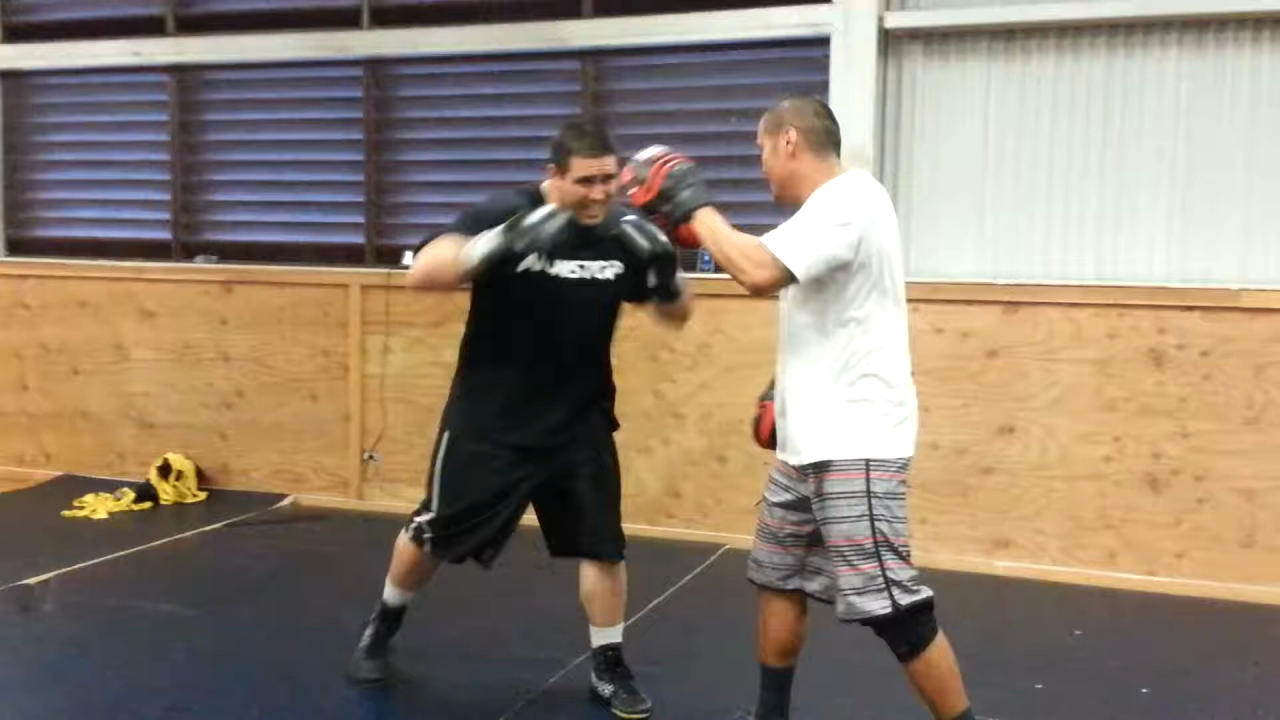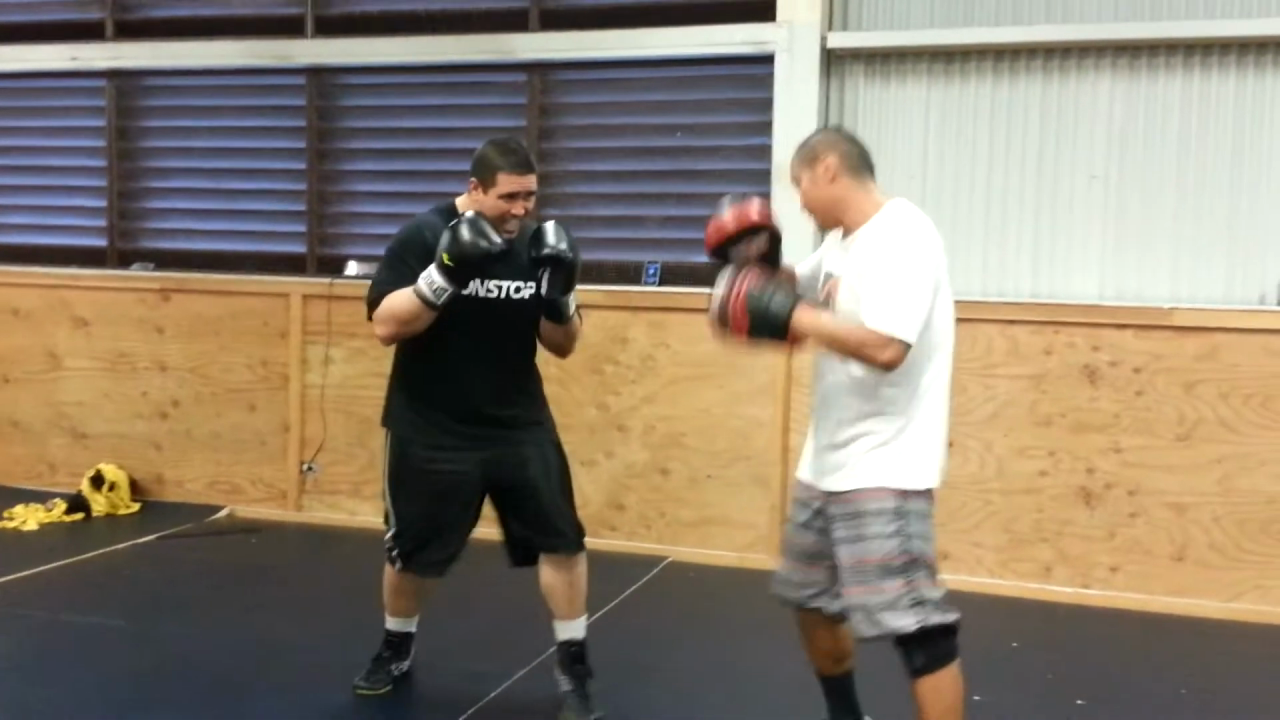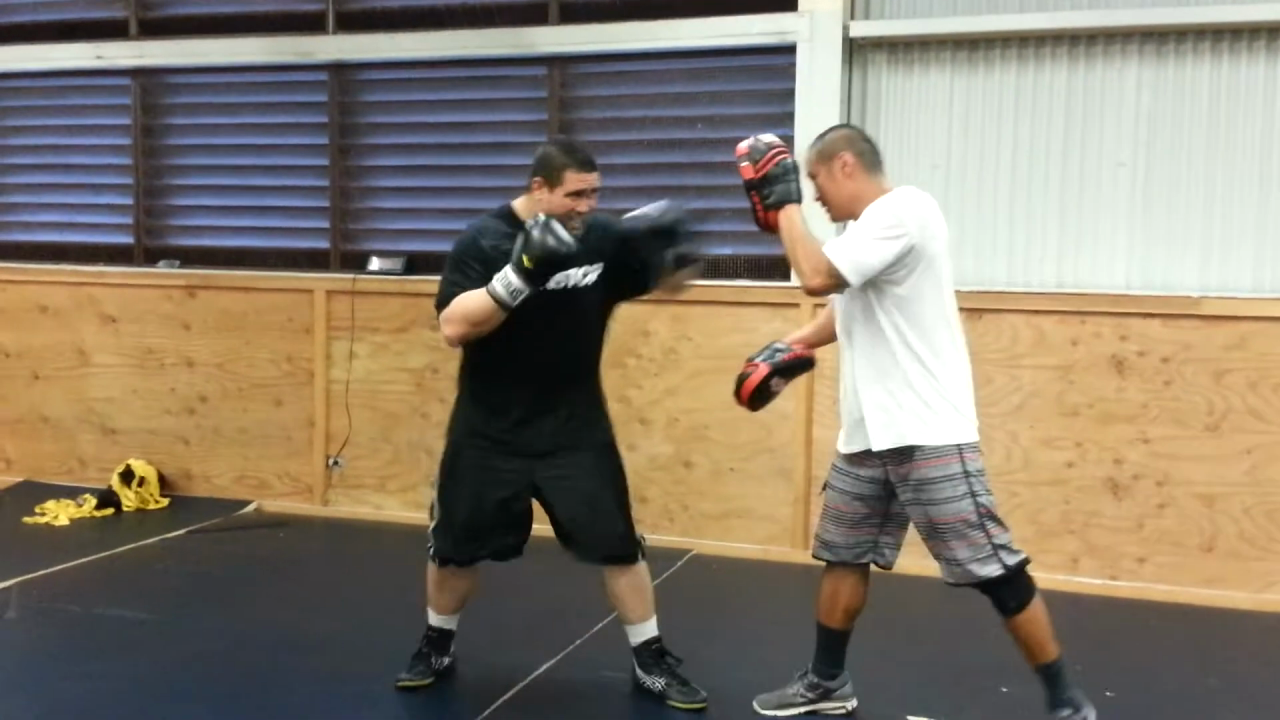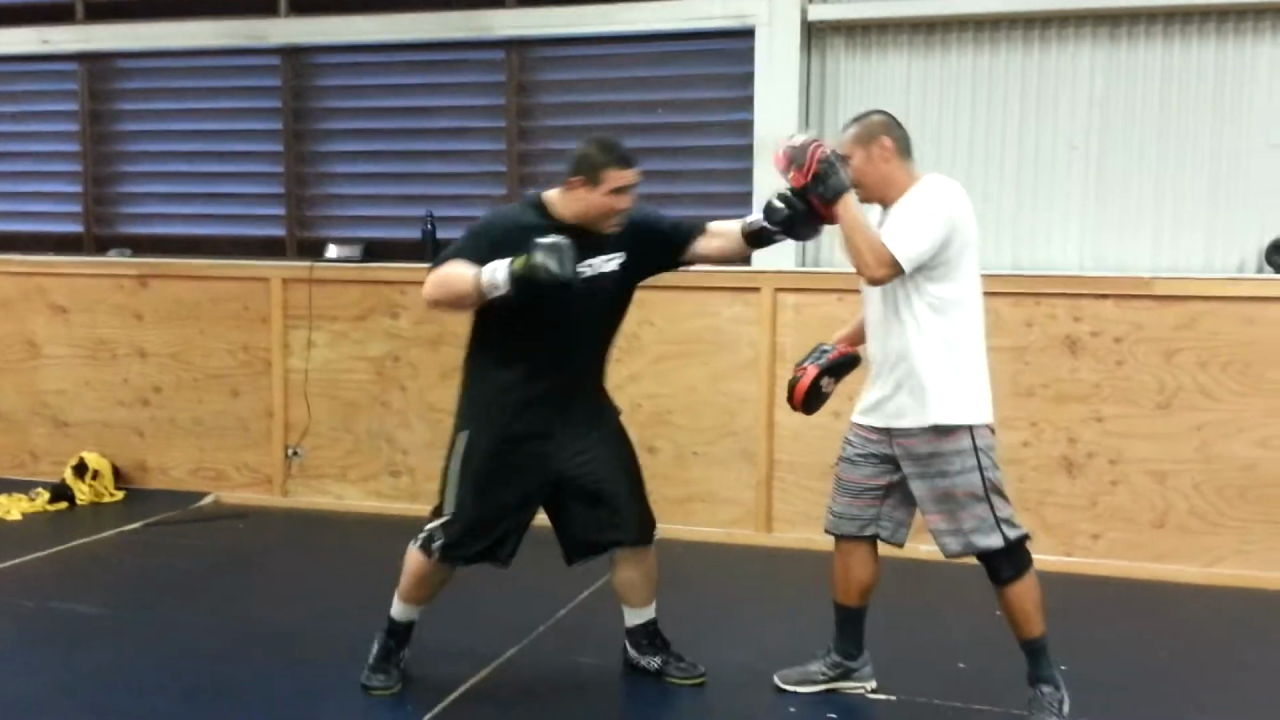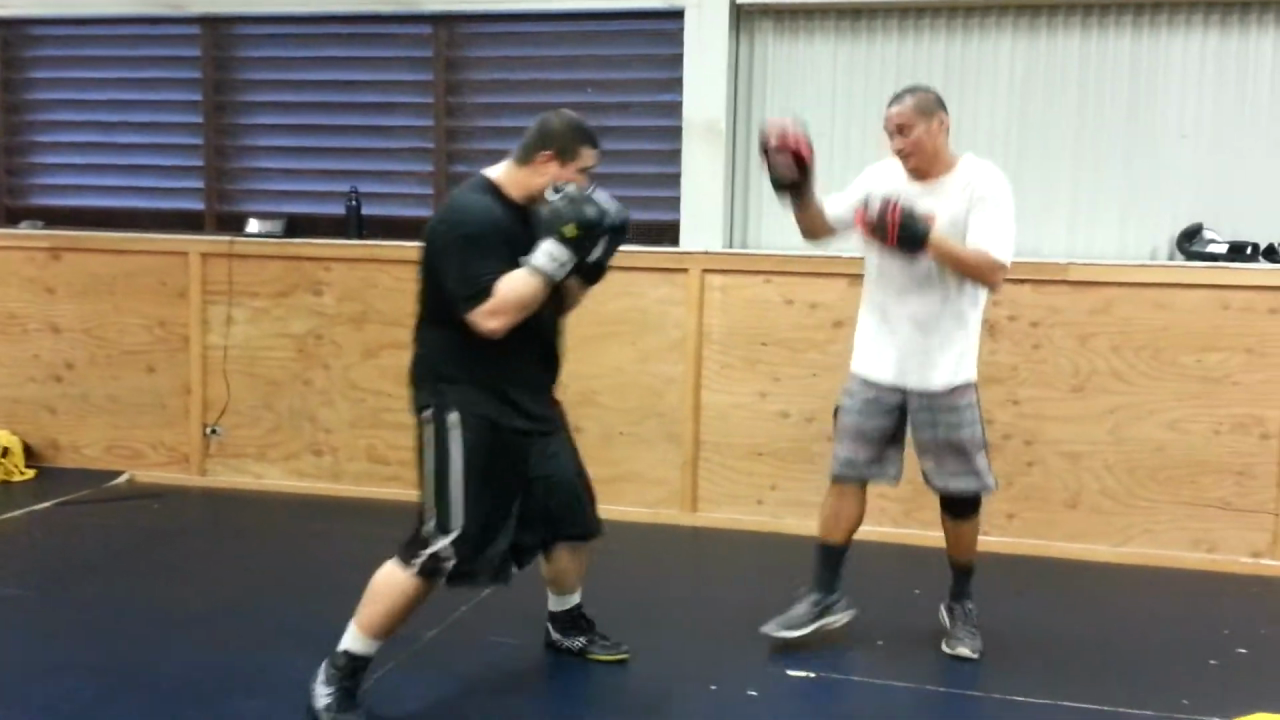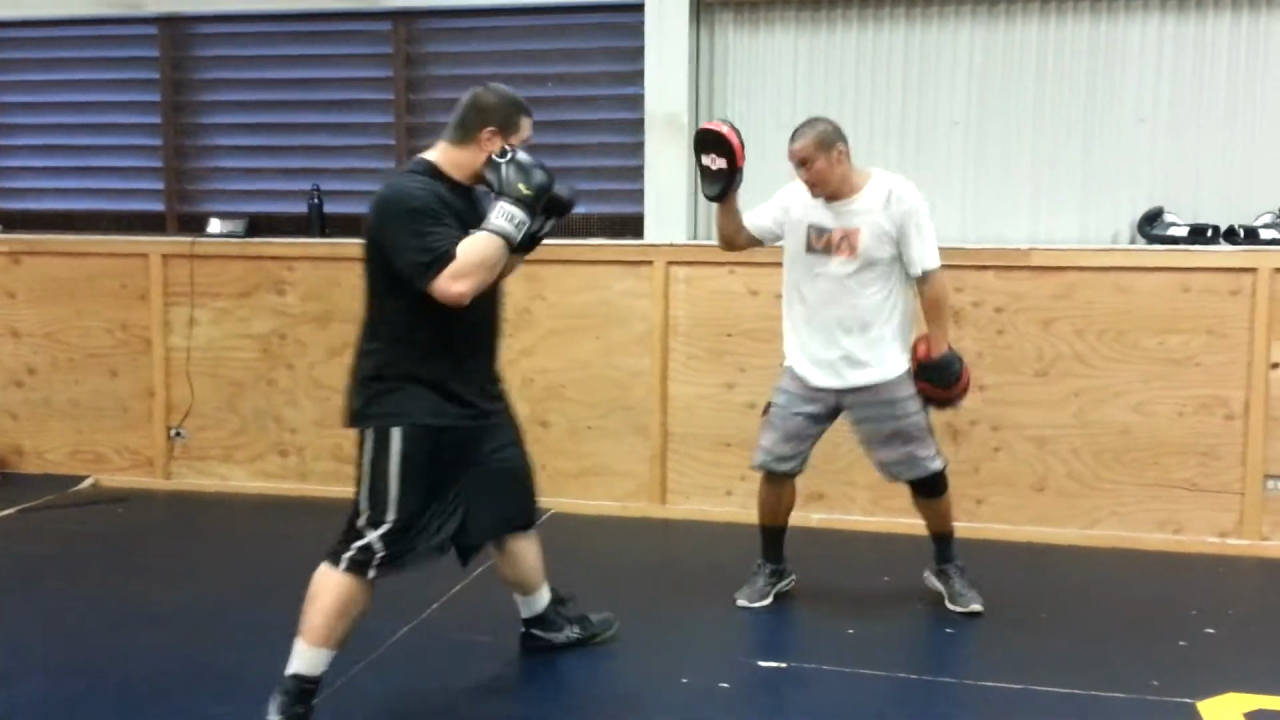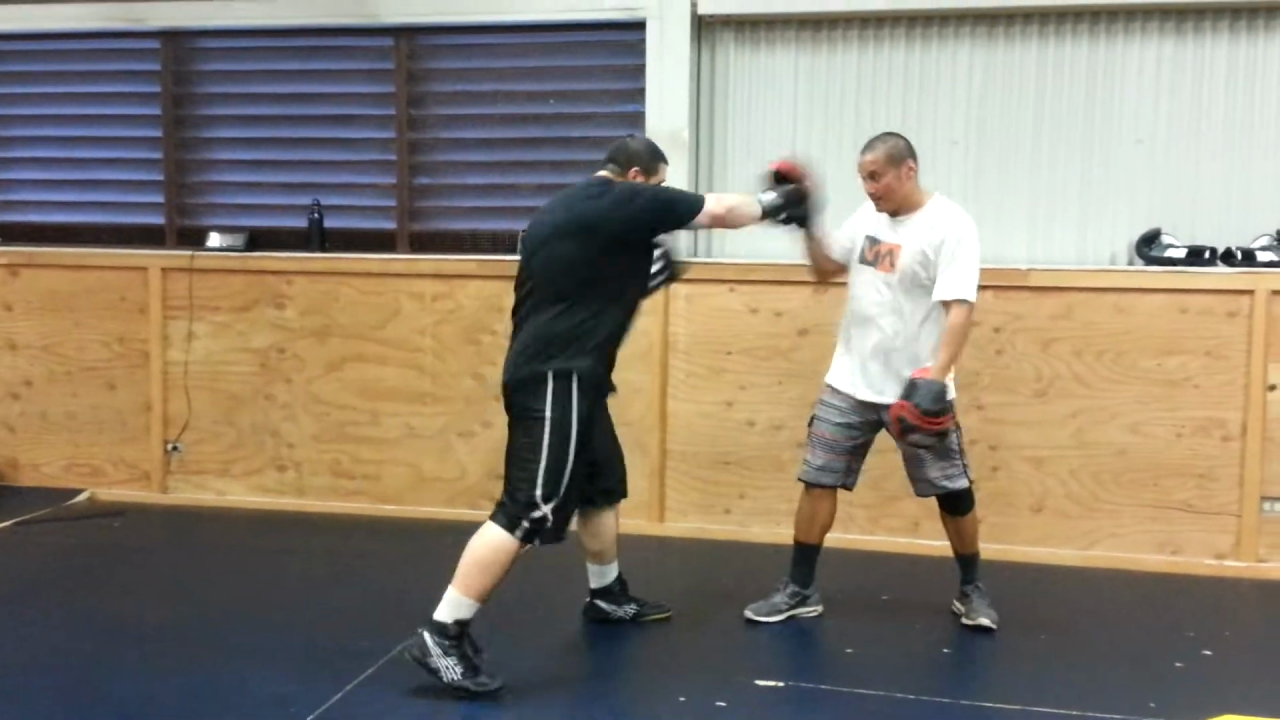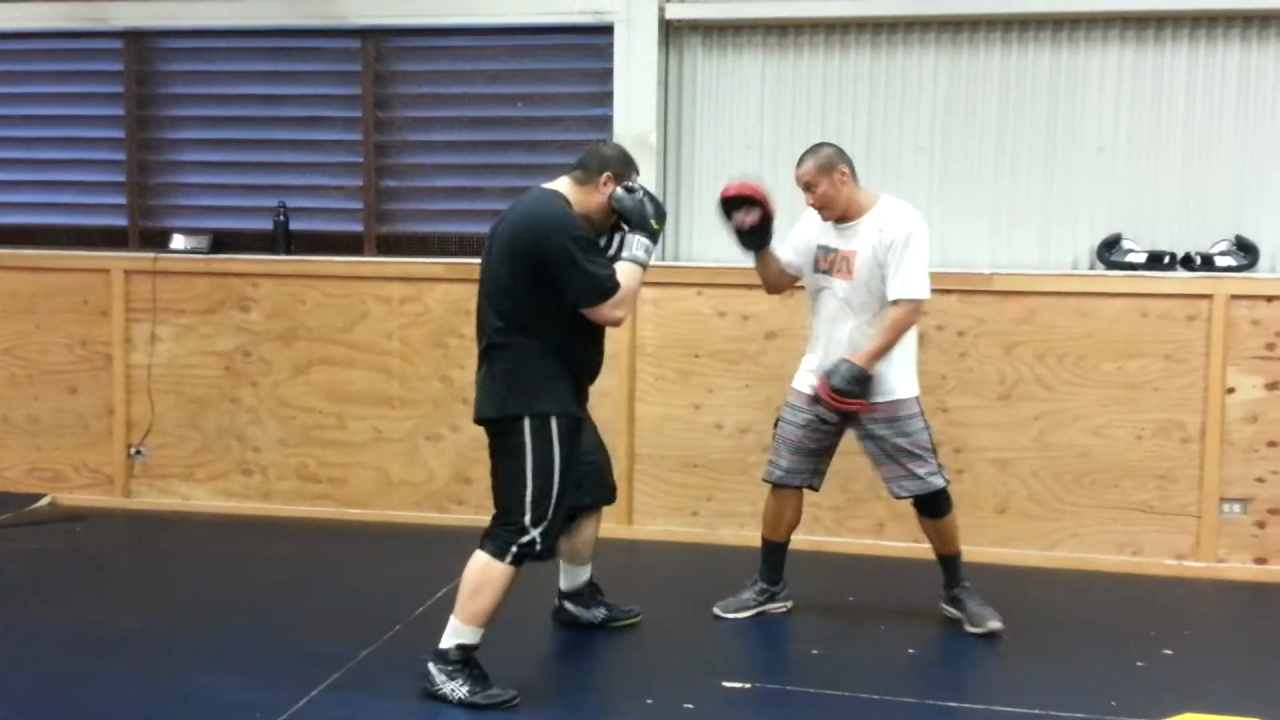
dt=0.7s
person 1, frame 1
left shoulder: (621, 235)
right shoulder: (505, 214)
left elbow: (677, 313)
right elbow: (423, 271)
left wrist: (662, 271)
right wrist: (502, 241)
left hip: (580, 419)
right hip: (490, 416)
left knee: (601, 544)
right knee: (435, 532)
left ankle: (608, 666)
right ankle: (383, 625)
person 1, frame 2
left shoulder: (534, 244)
right shoulder: (421, 236)
left elbow: (563, 345)
right elbow: (385, 326)
left wrist: (558, 293)
right wrist: (446, 267)
left hip: (517, 423)
right hip: (429, 427)
left knee: (561, 537)
right knee: (410, 551)
left ankle: (572, 665)
right ankle: (396, 648)
person 1, frame 3
left shoulder: (600, 237)
right shoulder: (481, 240)
left elbow: (667, 277)
right elbow: (454, 328)
left wrist: (669, 249)
right wrist: (522, 271)
left hip: (573, 428)
right hip: (489, 430)
left knee: (616, 548)
right knee: (454, 545)
left ankle: (653, 661)
right ankle: (436, 646)
person 1, frame 4
left shoulder: (638, 230)
right shoulder: (509, 227)
left elbow: (711, 242)
right elbow: (436, 290)
left wrist: (771, 222)
right wrist: (514, 273)
left hip: (583, 416)
right hip: (502, 416)
left knee: (631, 530)
right knee: (451, 539)
left ankle: (644, 643)
right ankle: (393, 640)
person 1, frame 5
left shoulder: (526, 215)
right shoulder: (469, 217)
left elbow: (556, 304)
right elbow: (492, 315)
left wrist: (590, 256)
right wrist: (558, 246)
left hip: (527, 403)
right hip: (465, 407)
left knee: (569, 517)
right knee: (440, 549)
left ankle: (566, 624)
person 1, frame 6
left shoulder: (462, 191)
right shoulder: (408, 198)
left elbow: (483, 268)
right elbow: (456, 283)
left wrist: (532, 222)
right wrist: (513, 208)
left hip: (472, 392)
right hip: (408, 403)
left knee: (511, 511)
right knee: (371, 546)
left ankle: (543, 621)
person 1, frame 7
left shoulder: (560, 212)
right shoulder: (618, 203)
right elbow: (715, 211)
left wrist: (644, 276)
right wrist: (771, 202)
left hip: (557, 369)
right hip: (559, 373)
left knee: (601, 484)
right knee: (529, 507)
left ankle: (606, 595)
right ankle: (441, 633)
person 1, frame 8
left shoulder: (537, 211)
right shoulder: (557, 224)
right elbow: (613, 308)
left wrist: (623, 236)
right wrist: (641, 237)
left hip: (544, 388)
right hip: (531, 396)
left knee: (587, 485)
right knee: (521, 529)
left ankle: (578, 598)
right ankle: (450, 661)
person 2, frame 1
left shoulder: (850, 199)
right shoulder: (826, 208)
left elbow: (759, 272)
left wrist: (694, 209)
right wrist: (789, 382)
left hip: (855, 444)
right hip: (808, 440)
left knee: (889, 605)
right knee: (776, 577)
person 2, frame 2
left shoulder: (902, 237)
right shoulder: (845, 243)
left elbow: (884, 347)
right elbow: (803, 298)
left wrist: (786, 315)
right wrist: (762, 266)
left hip: (884, 469)
right hip: (828, 463)
left knee: (915, 628)
right knee: (814, 605)
person 2, frame 3
left shoulder: (906, 211)
right shoulder: (865, 227)
left elbow: (817, 276)
left wrist: (782, 203)
right wrist: (790, 347)
left hip: (931, 435)
right hip: (868, 434)
left knee: (993, 570)
right knee: (840, 552)
person 2, frame 4
left shoulder: (938, 199)
right shoulder: (893, 214)
left elbow: (877, 268)
left wrist: (835, 195)
right wrist: (836, 347)
left hip: (944, 414)
right hip: (880, 410)
left knee: (997, 546)
right knee: (850, 528)
right ankle: (848, 660)
person 2, frame 5
left shoulder: (984, 183)
right shoulder: (878, 178)
left elbow: (992, 272)
right elbow: (816, 228)
left wrist: (925, 237)
right wrist: (798, 192)
left hip: (943, 368)
right hip: (875, 361)
left knee: (961, 490)
right knee: (847, 474)
left ankle: (960, 604)
right ankle: (822, 597)
person 2, frame 6
left shoulder: (897, 196)
right shoulder: (794, 200)
left elbow: (929, 275)
right elbow: (734, 239)
left wrist: (939, 343)
right wrist: (723, 193)
left hip: (880, 371)
right hip: (808, 369)
left knee: (925, 471)
right knee: (774, 465)
left ankle: (947, 567)
right ankle: (772, 568)
person 2, frame 7
left shoulder: (950, 225)
right shoulder: (871, 214)
left elbow: (960, 308)
right elbow: (827, 270)
left wrist: (934, 377)
right wrist: (806, 224)
left hip: (914, 387)
right hip: (849, 383)
left knee: (952, 490)
right knee: (817, 479)
left ankle: (971, 589)
right ankle: (800, 589)
person 2, frame 8
left shoulder: (900, 223)
right shoulder: (812, 223)
left elbow: (909, 306)
right elbow: (778, 281)
left wrist: (861, 363)
right wrist: (758, 242)
left hip: (885, 388)
right hip: (817, 380)
left knee: (928, 490)
right knee: (783, 479)
left ankle: (958, 590)
right ankle: (769, 587)
